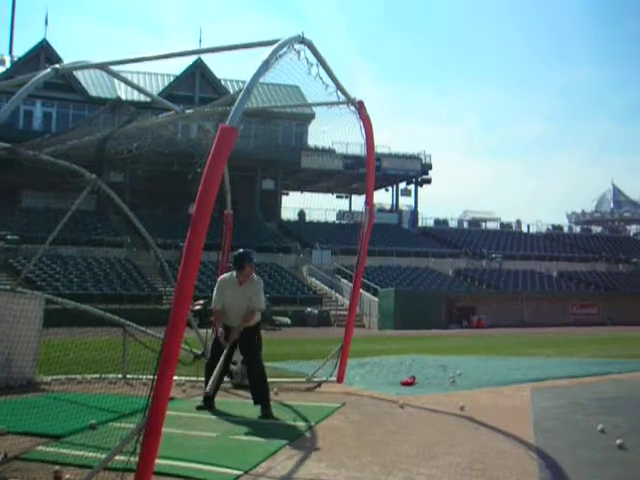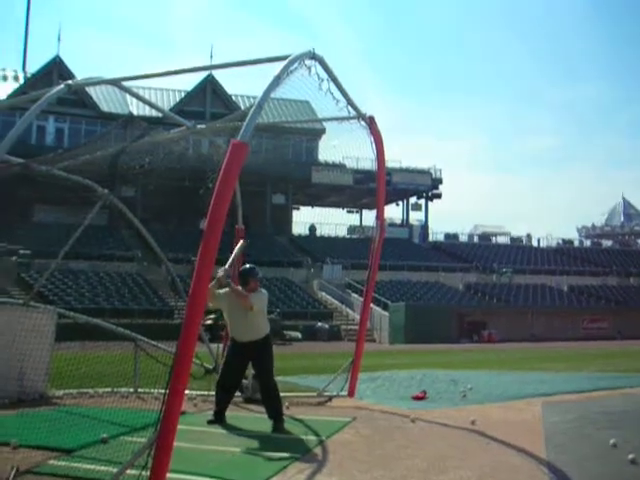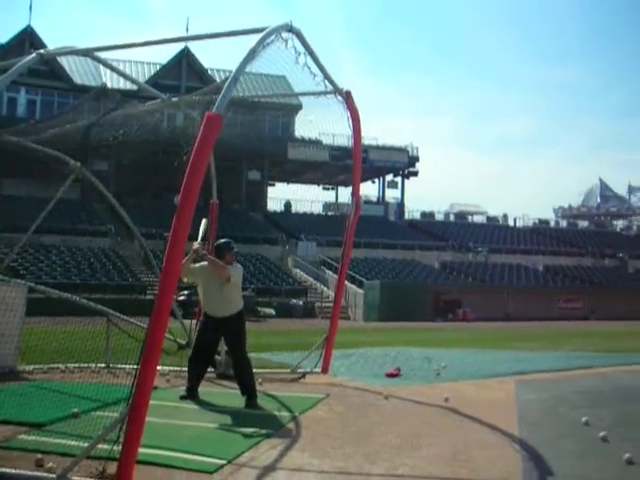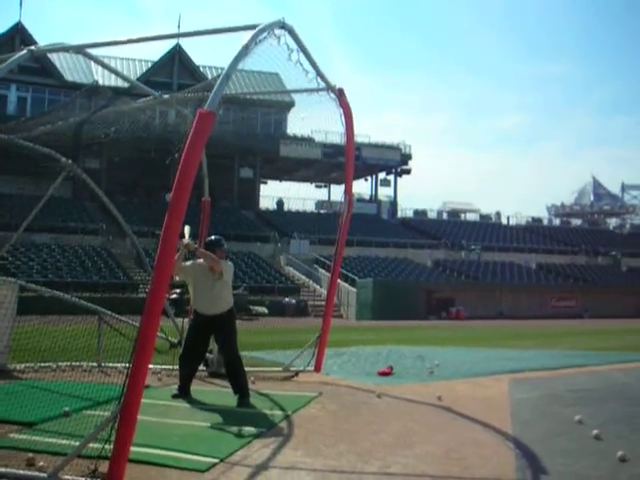
dt=0.5s
person 1, frame 1
left shoulder: (256, 282)
right shoulder: (223, 281)
left elbow: (255, 309)
right elbow: (216, 308)
left wrist: (240, 328)
right wrist: (220, 327)
left hip: (250, 329)
right hip: (226, 328)
left knee: (255, 367)
right knee: (213, 364)
left ankle: (265, 405)
right ankle: (208, 399)
person 1, frame 2
left shoulder: (261, 295)
right shoulder: (228, 294)
left elbow: (245, 300)
right elbow: (208, 297)
left wrist: (226, 282)
right wrist: (217, 282)
left hip: (260, 343)
right hip: (237, 343)
left knee: (267, 382)
right knee: (226, 380)
left ankle: (278, 420)
right ankle: (219, 414)
person 1, frame 3
left shoulder: (237, 269)
right shoulder: (203, 269)
left elbow: (222, 270)
right elbow: (183, 271)
left wrist: (203, 254)
right wrist: (193, 254)
left hip: (234, 319)
right hip: (210, 319)
left knee: (240, 358)
right knee: (198, 356)
left ankle: (251, 396)
right ankle: (191, 389)
person 1, frame 4
left shoulder: (228, 267)
right shoulder: (195, 266)
left elbow: (215, 263)
right elbow: (175, 270)
left wrist: (194, 248)
right wrist: (183, 250)
left hip: (224, 317)
right hip: (200, 317)
left knee: (231, 356)
right knee: (188, 354)
left ankle: (243, 394)
right ankle: (184, 388)
